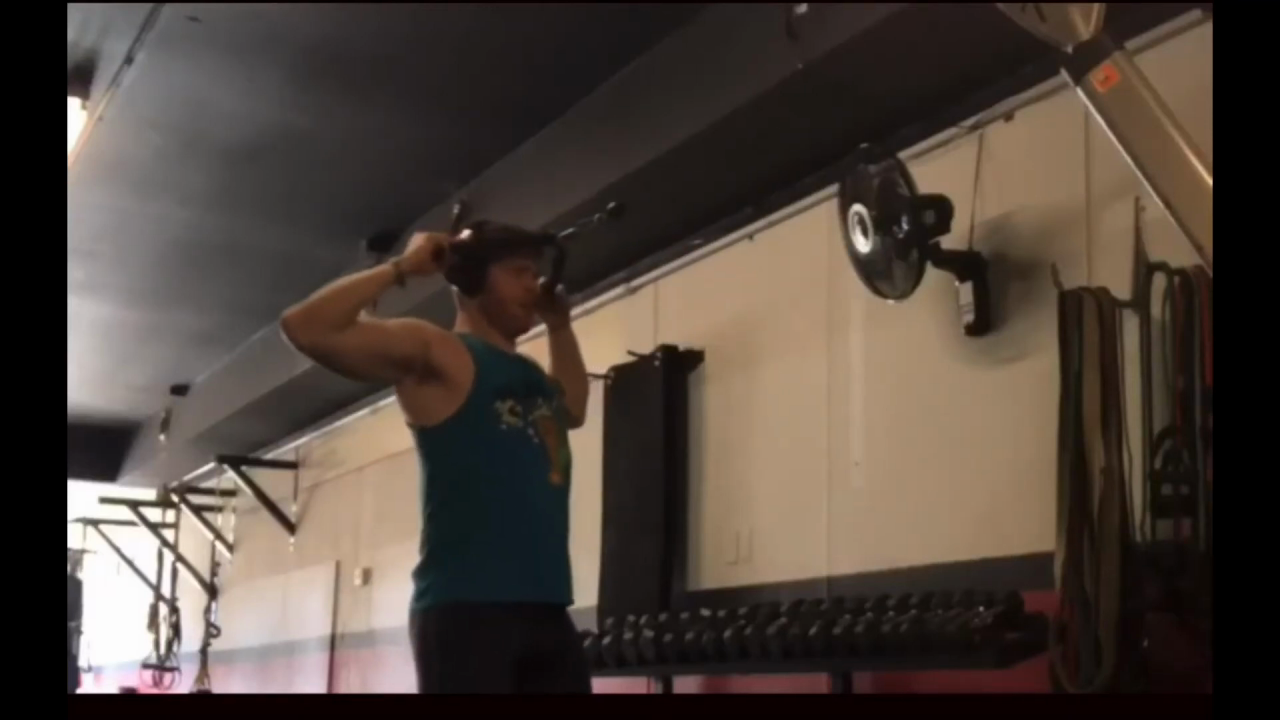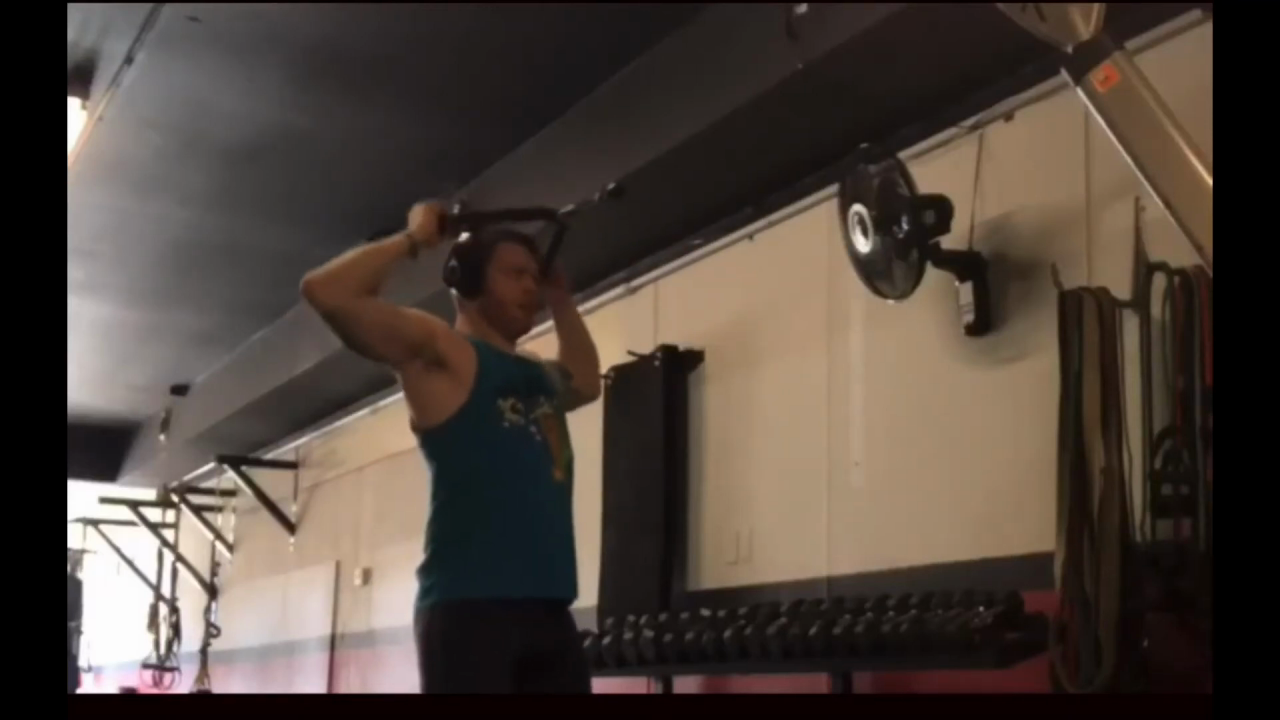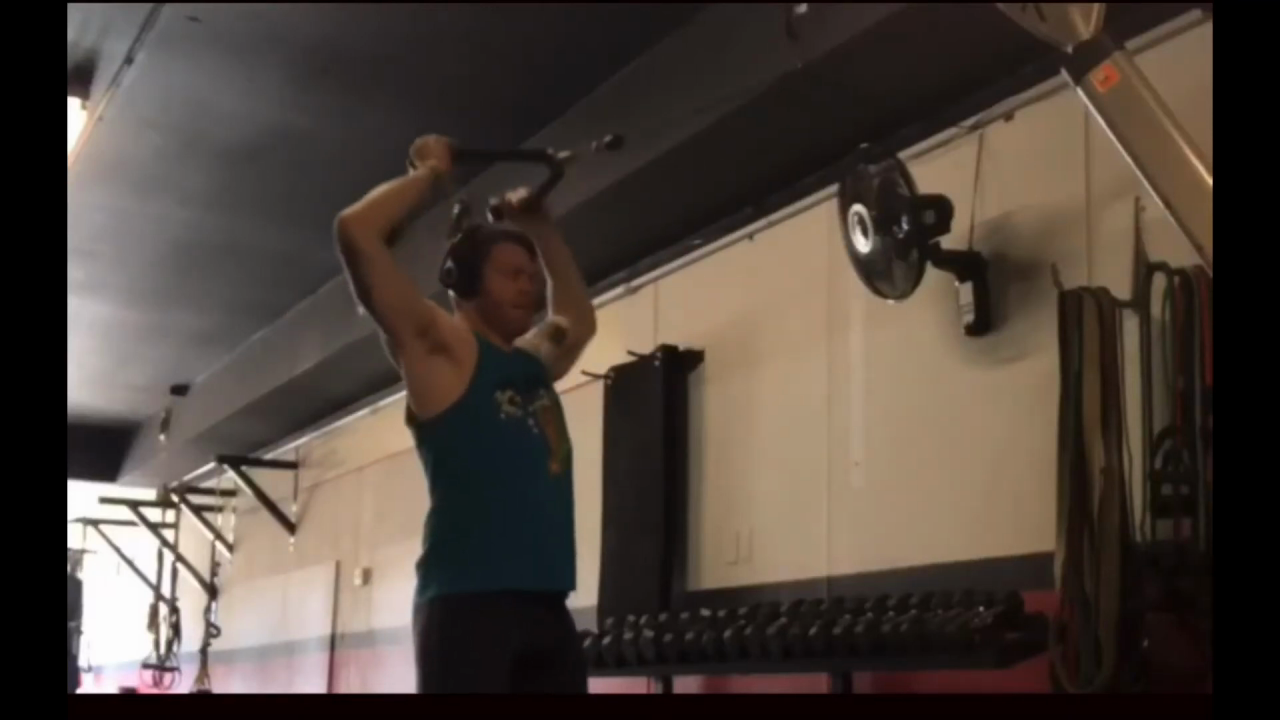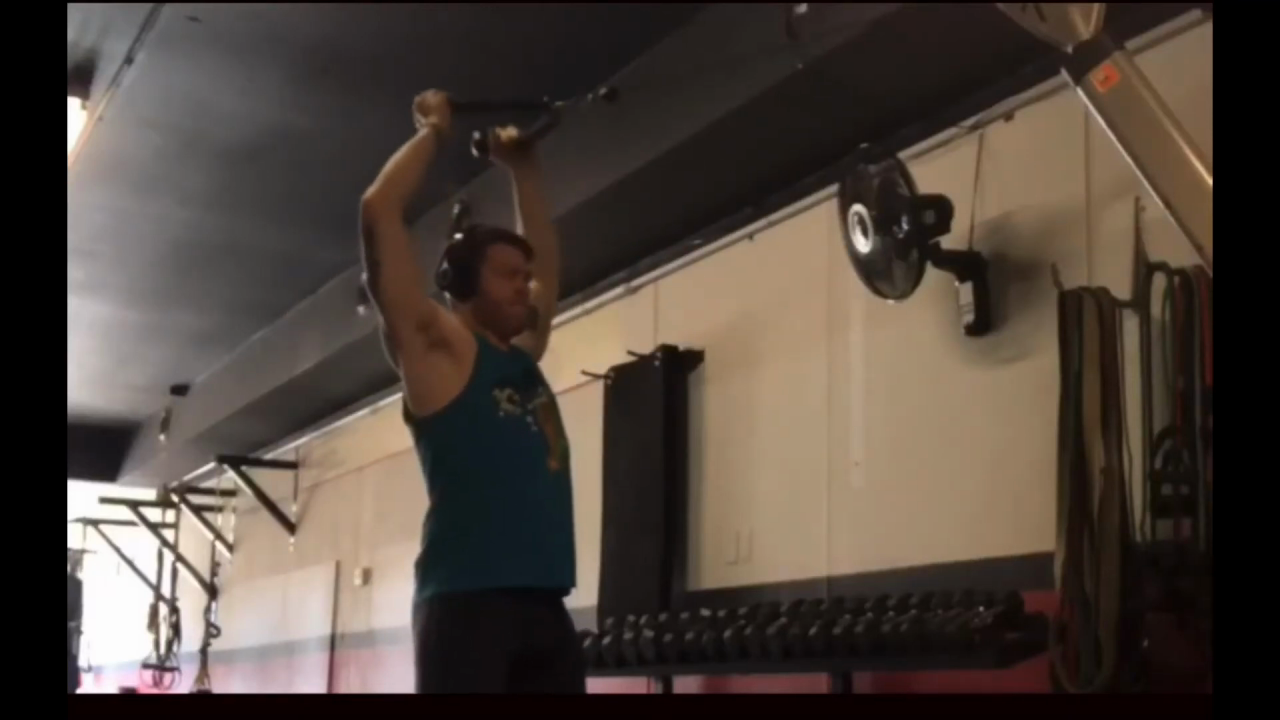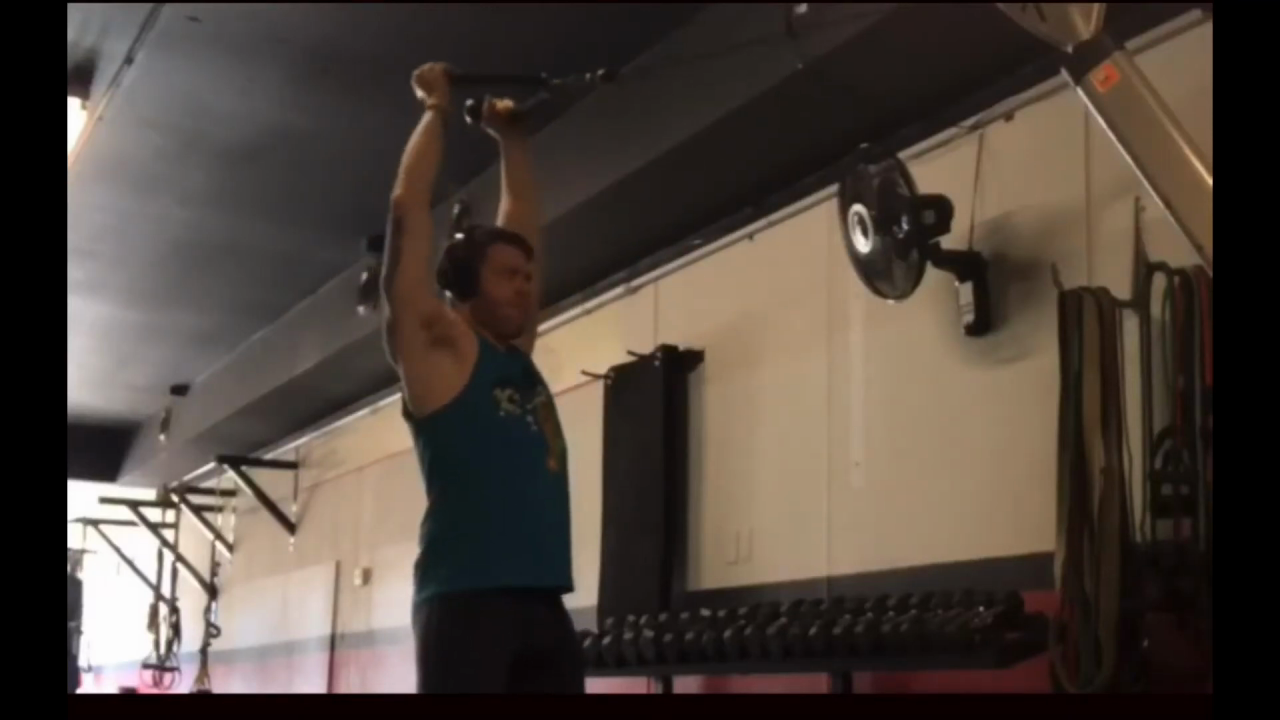
dt=0.3s
person 1, frame 1
left shoulder: (529, 374)
right shoulder: (434, 352)
left elbow: (573, 407)
right elbow: (305, 327)
left wrist: (558, 323)
right wrist: (404, 266)
left hip: (544, 610)
right hip: (465, 607)
person 1, frame 2
left shoulder: (535, 375)
right shoulder: (438, 351)
left elbow: (586, 381)
right elbow: (325, 291)
left wrist: (559, 297)
right wrist: (414, 238)
left hip: (546, 609)
right hip: (469, 606)
person 1, frame 3
left shoulder: (534, 360)
right shoulder: (436, 345)
left elbow: (580, 317)
right elbow: (356, 231)
left wrist: (539, 227)
right wrist: (428, 175)
left hip: (544, 604)
right hip: (467, 601)
person 1, frame 4
left shoulder: (522, 357)
right shoulder: (435, 345)
left elbow: (547, 269)
right elbow: (378, 212)
left wrist: (523, 169)
right wrist: (432, 132)
left hip: (542, 604)
right hip: (466, 601)
person 1, frame 5
left shoulder: (516, 353)
right shoulder: (434, 345)
left elbow: (521, 234)
right elbow: (408, 209)
left wrist: (510, 141)
right wrist: (436, 111)
left hip: (541, 603)
right hip: (466, 600)
